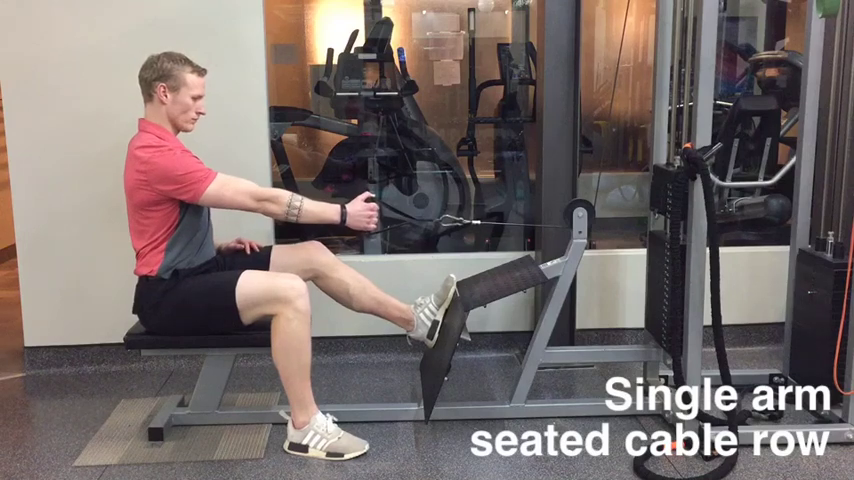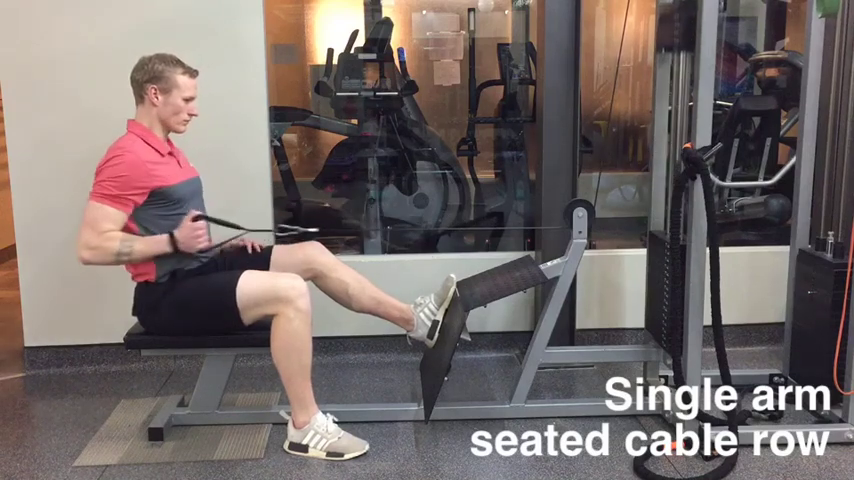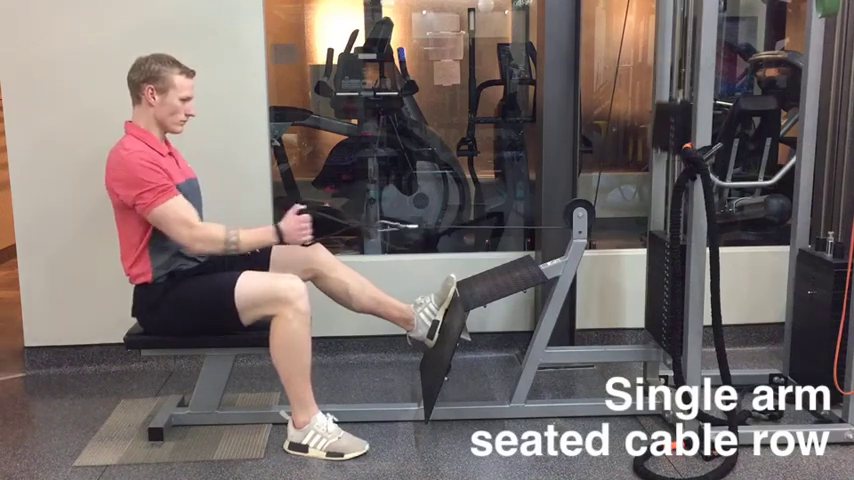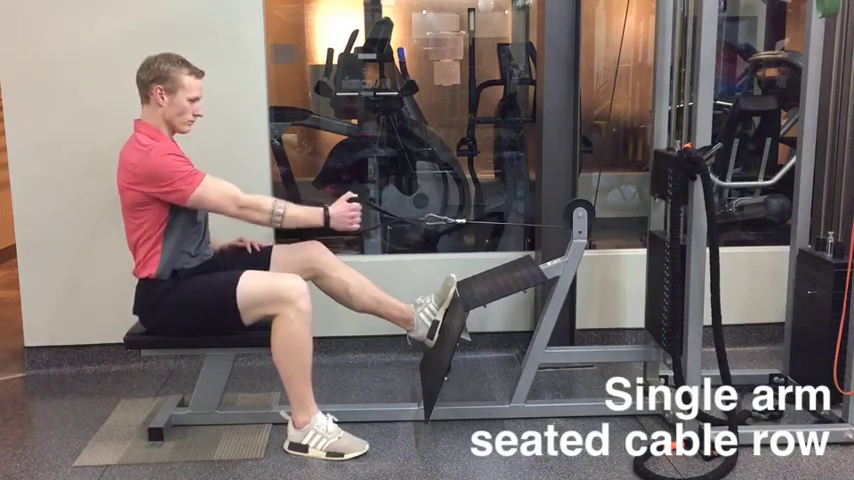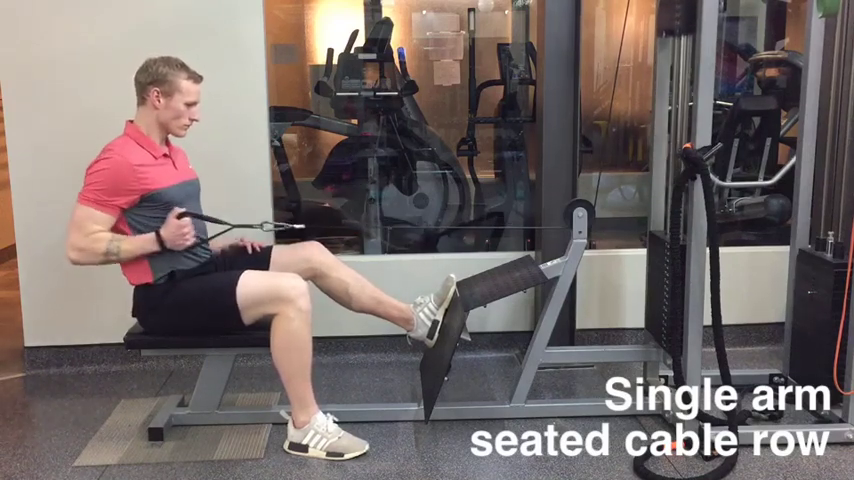
dt=1s
person 1, frame 1
left shoulder: (158, 146)
right shoulder: (158, 156)
right elbow: (260, 199)
left wrist: (220, 246)
right wrist: (342, 214)
left hip: (194, 270)
right hip: (169, 294)
left knee: (313, 256)
right knee: (290, 292)
left ankle: (415, 320)
right ankle: (304, 427)
person 1, frame 2
left shoulder: (165, 149)
right shoulder: (128, 159)
right elbow: (91, 246)
left wrist: (223, 245)
right wrist: (173, 241)
left hip: (201, 269)
right hip: (168, 294)
left knee: (311, 254)
right knee: (290, 292)
left ankle: (414, 321)
right ankle: (305, 426)
person 1, frame 3
left shoulder: (159, 149)
right shoulder: (133, 159)
right elbow: (197, 237)
left wrist: (233, 243)
right wrist: (278, 232)
left hip: (193, 272)
right hip: (166, 295)
left knee: (311, 256)
right knee: (289, 292)
left ankle: (415, 320)
right ankle: (305, 427)
person 1, frame 4
left shoulder: (158, 146)
right shoulder: (149, 155)
right elbow: (244, 205)
left wrist: (222, 245)
right wrist: (326, 216)
left hip: (194, 269)
right hip: (168, 294)
left knee: (312, 255)
right knee: (290, 293)
left ankle: (415, 320)
right ankle: (305, 427)
person 1, frame 5
left shoulder: (170, 151)
right shoulder: (119, 162)
right elbow: (80, 247)
left wrist: (219, 245)
right wrist: (162, 238)
left hip: (198, 268)
right hip: (166, 294)
left knee: (311, 254)
right knee: (289, 290)
left ankle: (415, 320)
right ankle: (305, 426)
